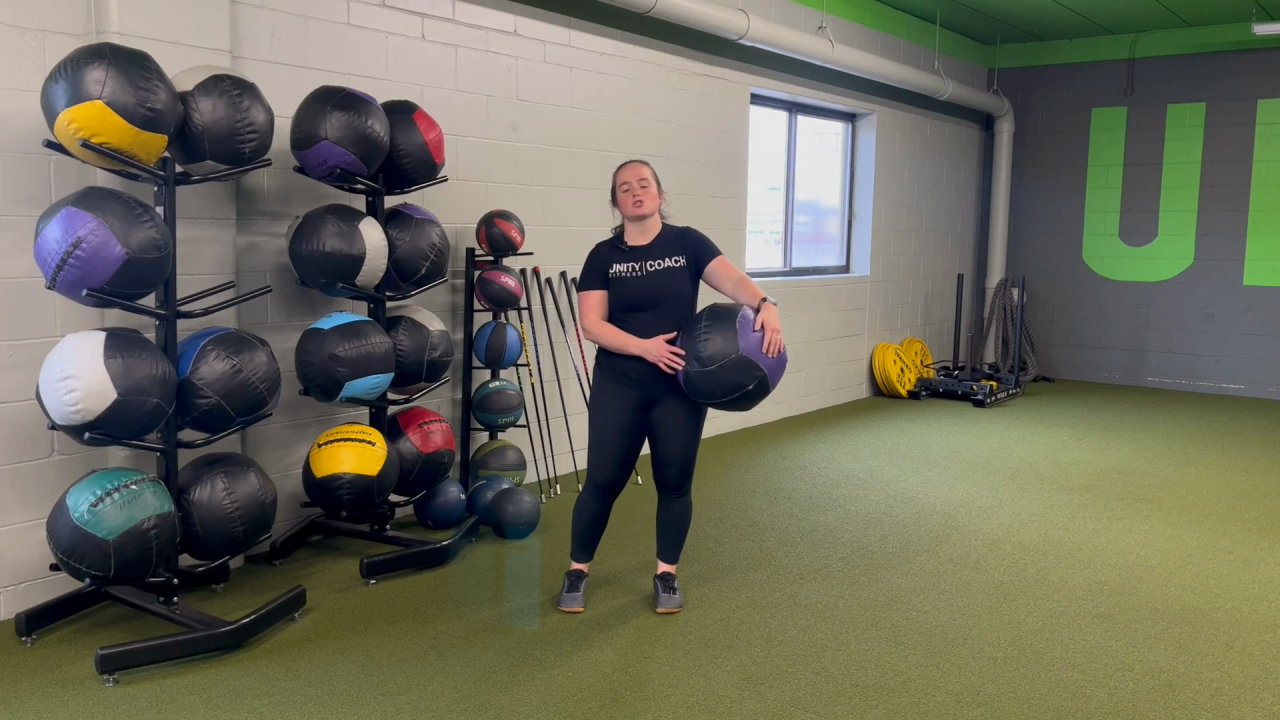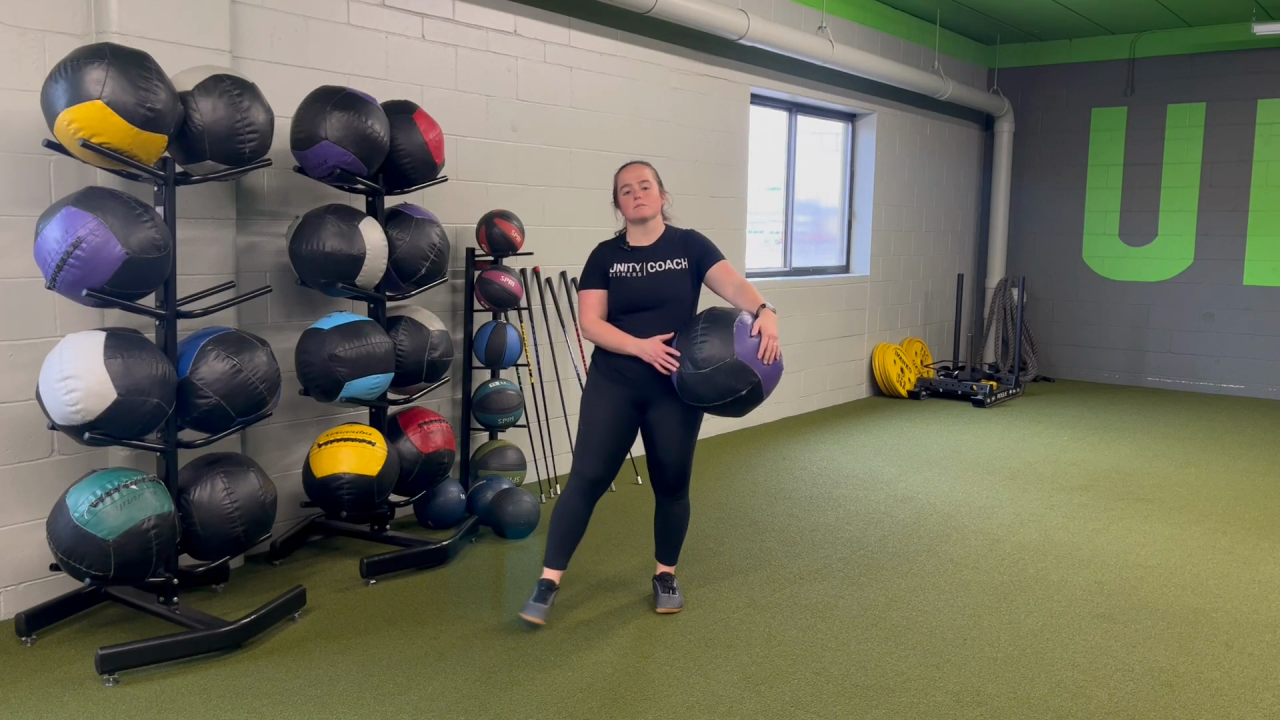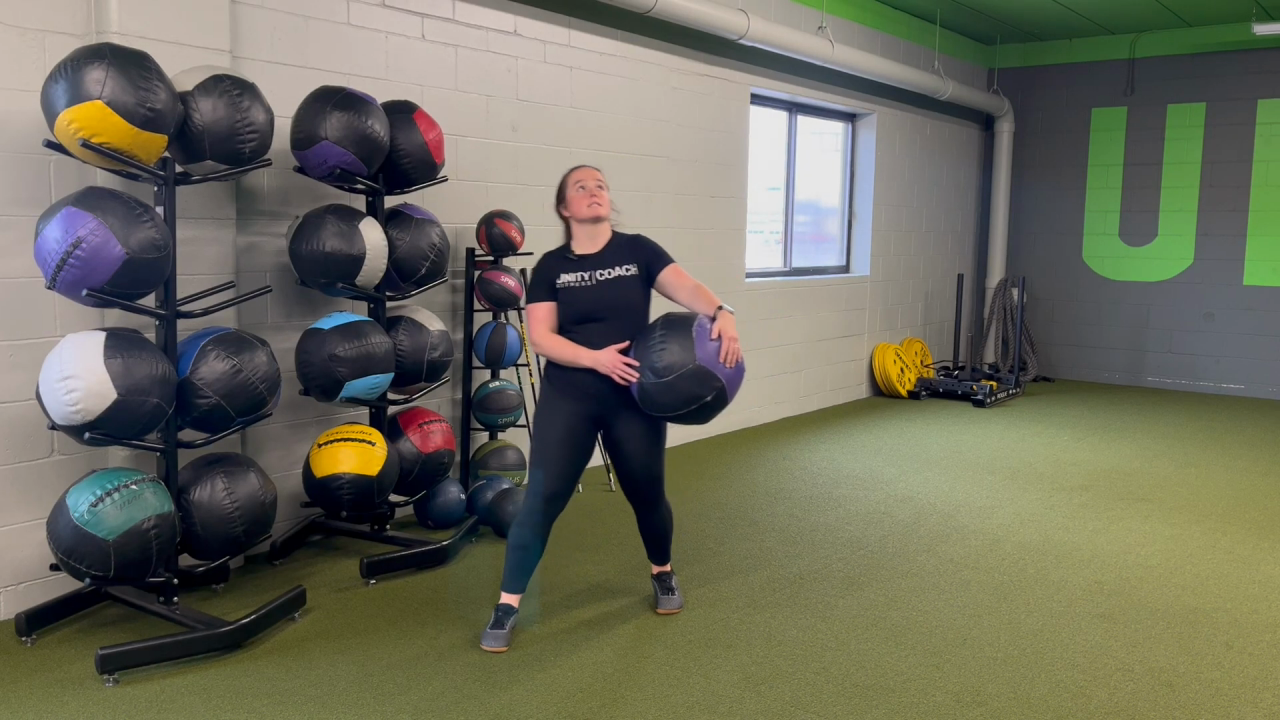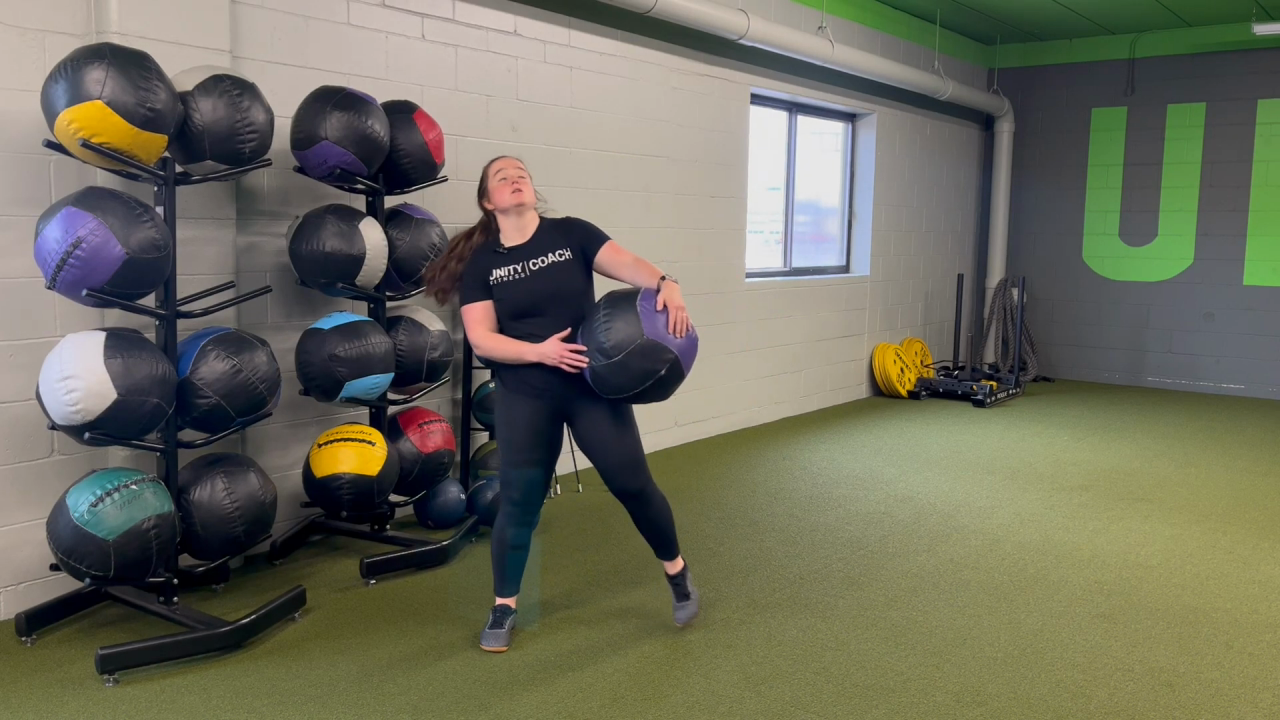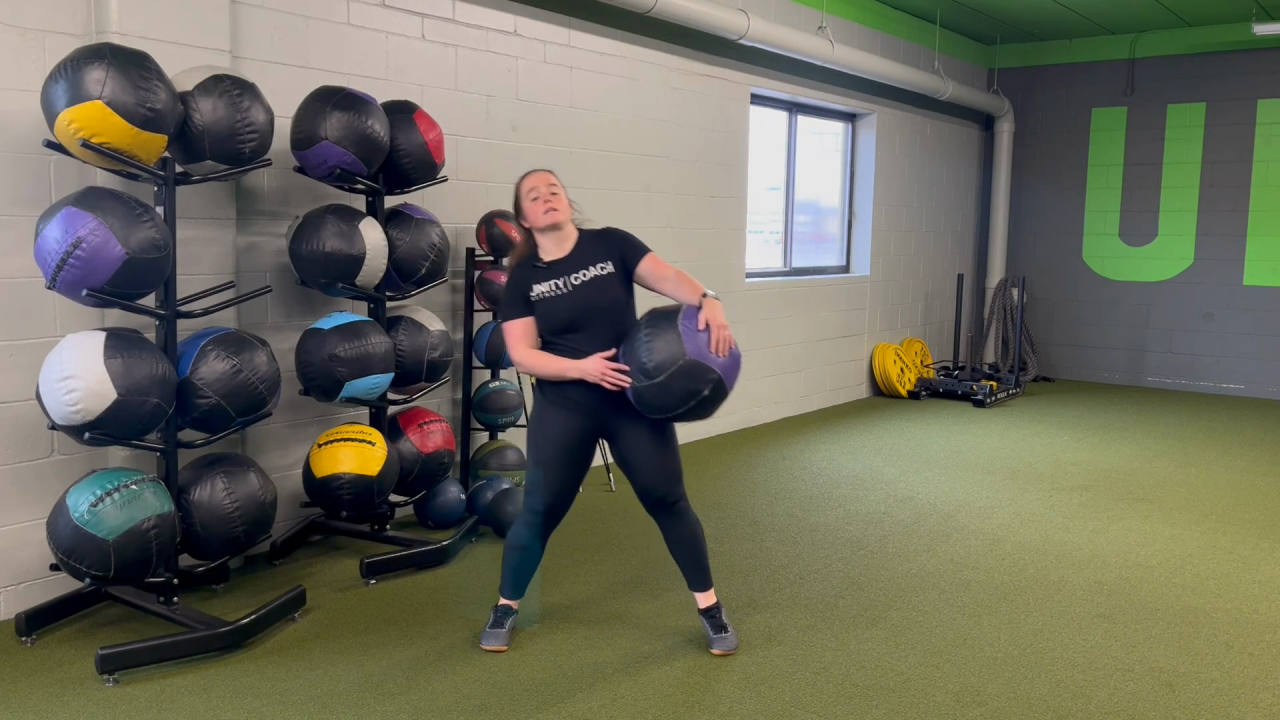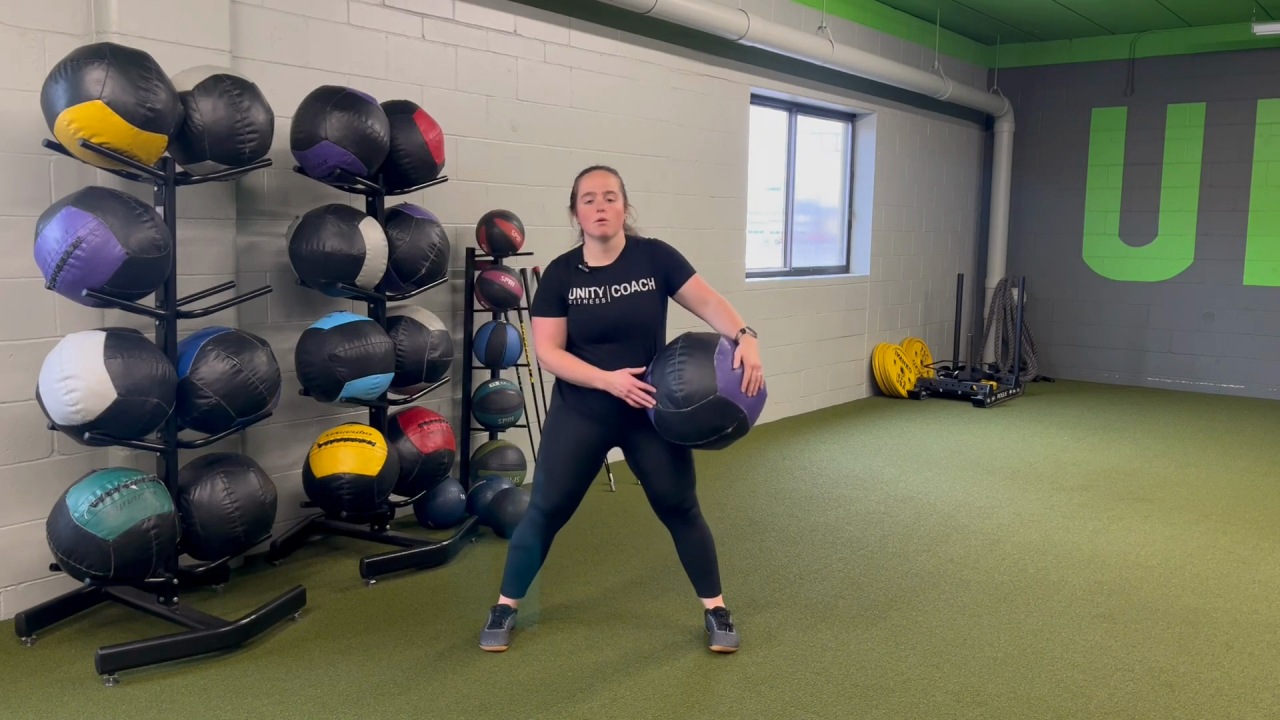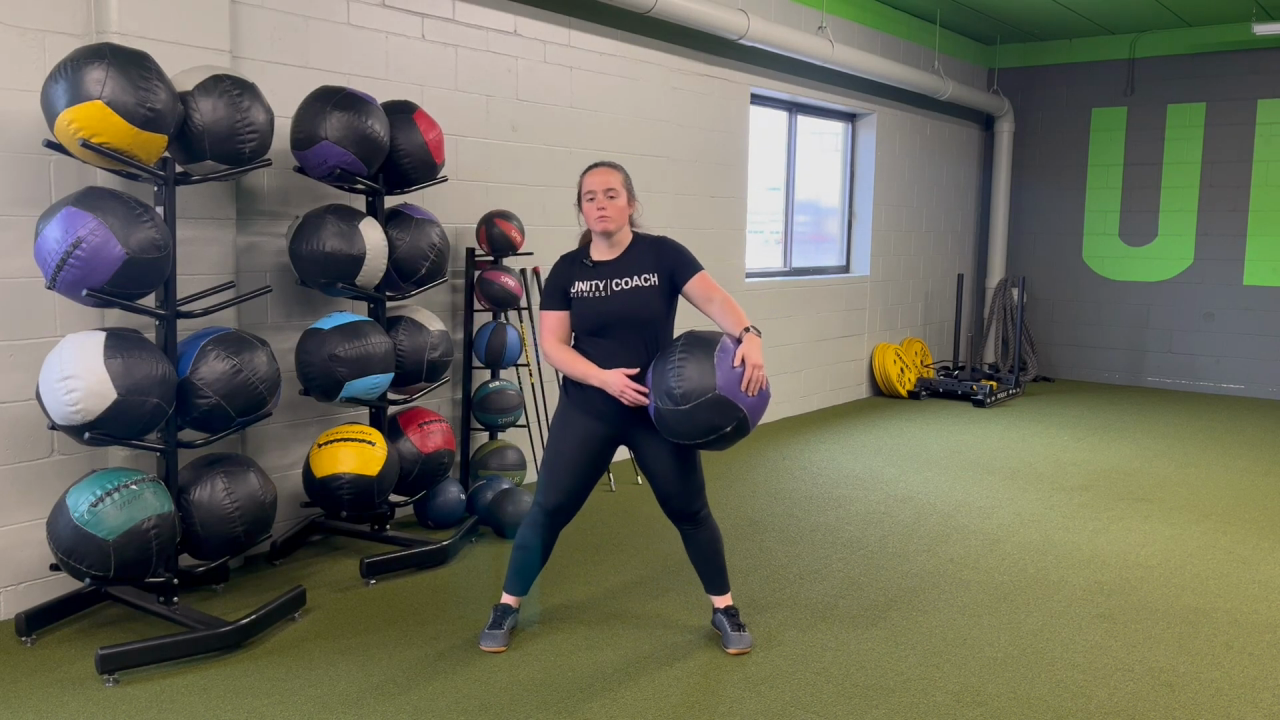
dt=0.4s
person 1, frame 1
left shoulder: (687, 243)
right shoulder: (603, 256)
left elbow: (731, 279)
right elbow: (592, 324)
left wrist: (765, 305)
right wrist: (644, 347)
left hip: (680, 386)
right hip: (618, 387)
left knee: (674, 482)
right knee: (603, 481)
left ankle: (666, 574)
right ankle: (577, 570)
person 1, frame 2
left shoulder: (689, 245)
right shoulder: (605, 256)
left elbow: (731, 283)
right elbow: (590, 323)
left wrist: (763, 311)
right wrist: (640, 346)
left hip: (675, 388)
right hip: (613, 386)
left knee: (672, 484)
right knee: (587, 480)
left ankle: (665, 574)
right ankle: (548, 580)
person 1, frame 3
left shoulder: (638, 250)
right shoulder: (551, 267)
left elbow: (685, 287)
right elbow: (541, 338)
left wrist: (721, 314)
right wrist: (596, 358)
left hip: (633, 398)
right hip: (567, 399)
left knee: (646, 494)
right knee: (542, 498)
left ankle: (662, 573)
right ankle: (507, 604)
person 1, frame 4
left shoulder: (571, 233)
right shoulder: (481, 263)
left elbow: (625, 263)
right elbow: (481, 338)
left wrist: (665, 283)
right wrist: (540, 351)
left hip: (593, 385)
right hip: (525, 397)
left knee: (632, 483)
right knee: (519, 502)
left ankle: (676, 570)
right ankle: (504, 606)
person 1, frame 5
left shoulder: (609, 245)
right shoulder: (523, 278)
left elbow: (665, 277)
right elbow: (522, 354)
left wrist: (707, 301)
right wrist: (582, 368)
left hip: (634, 401)
right hip: (563, 409)
left knee: (667, 500)
right knee: (541, 509)
left ankle: (710, 607)
right ankle: (506, 606)
person 1, frame 6
left shoulder: (654, 256)
right shoulder: (560, 274)
left elbow: (706, 302)
right elbow: (547, 351)
left wrist: (744, 338)
right wrist: (608, 379)
left hip: (653, 411)
right hip: (579, 414)
left knee: (679, 508)
right knee: (547, 509)
left ankle: (715, 610)
right ankle: (506, 606)
person 1, frame 7
left shoulder: (662, 254)
right shoulder: (567, 270)
left elbow: (713, 300)
right elbow: (553, 345)
left wrist: (748, 336)
right wrist: (604, 377)
right hip: (586, 411)
left knee: (688, 509)
right knee: (550, 508)
left ankle: (723, 608)
right ankle: (507, 606)
